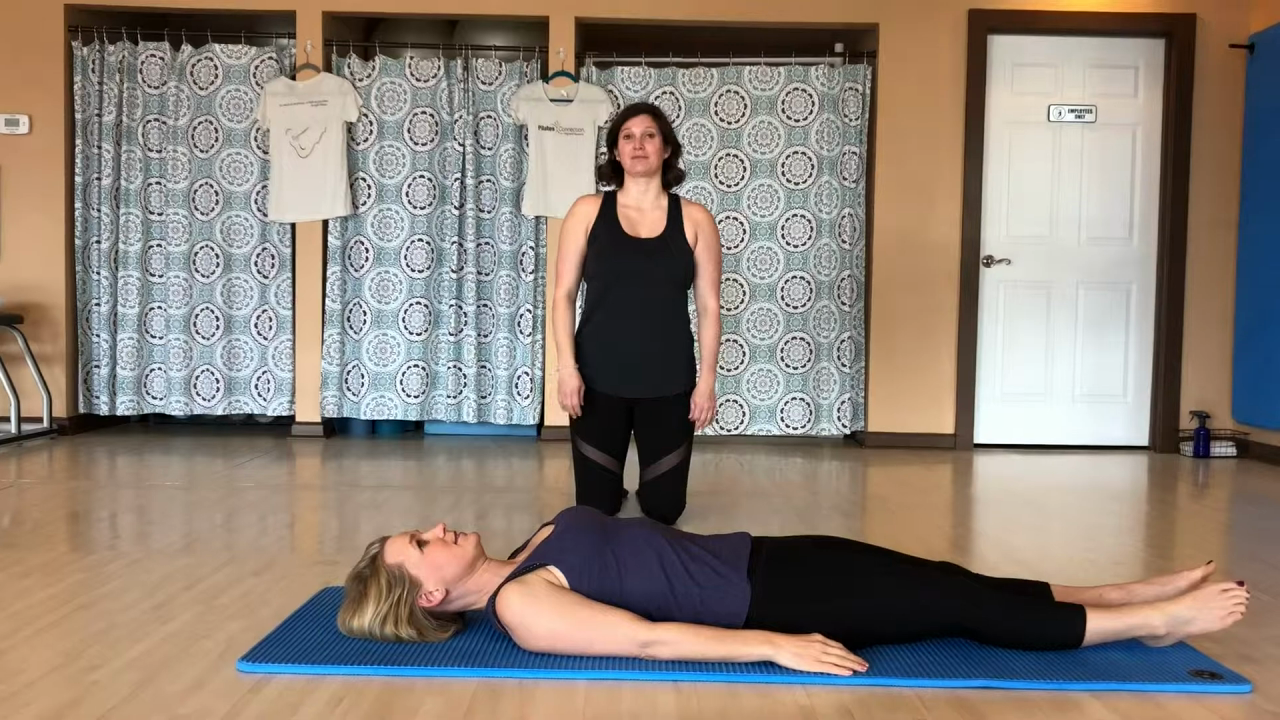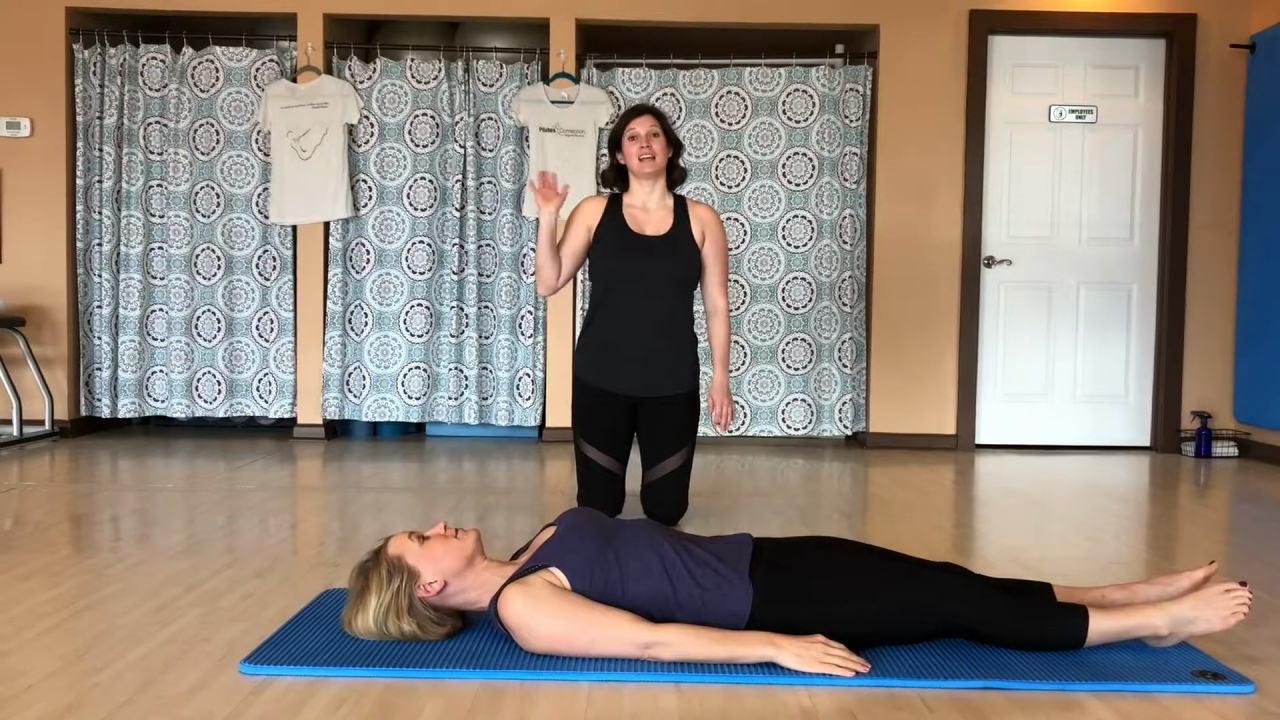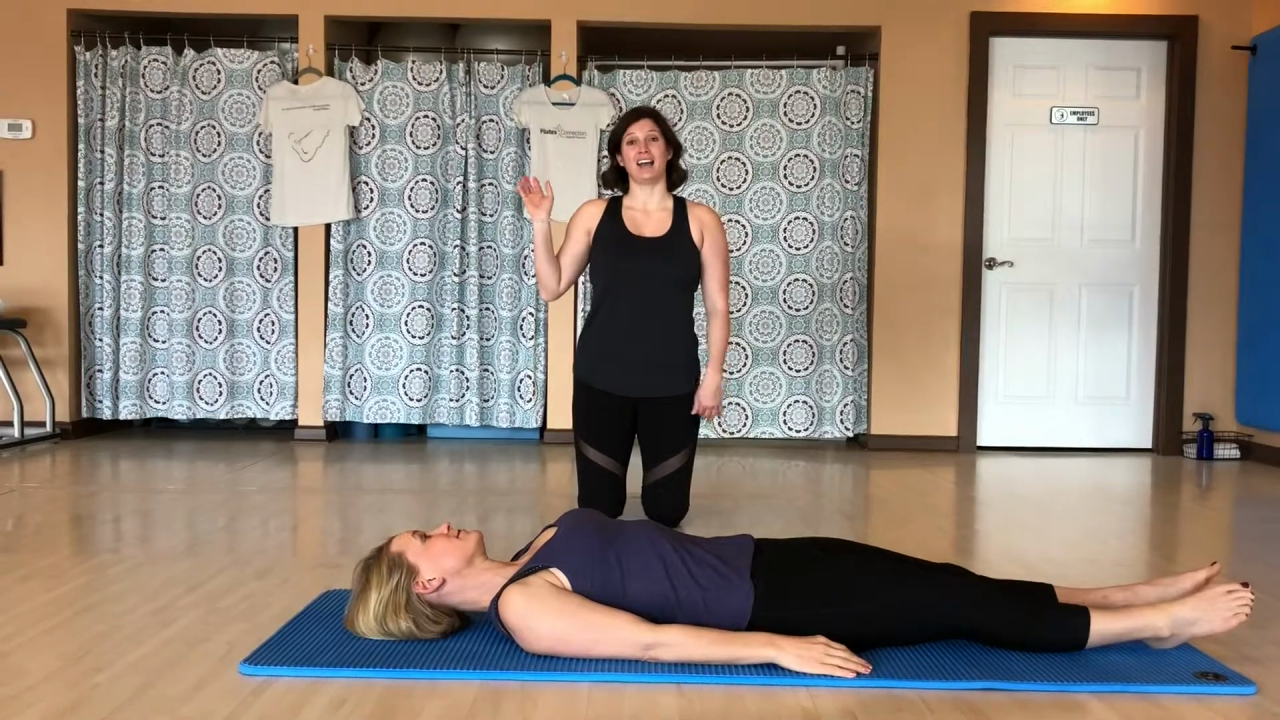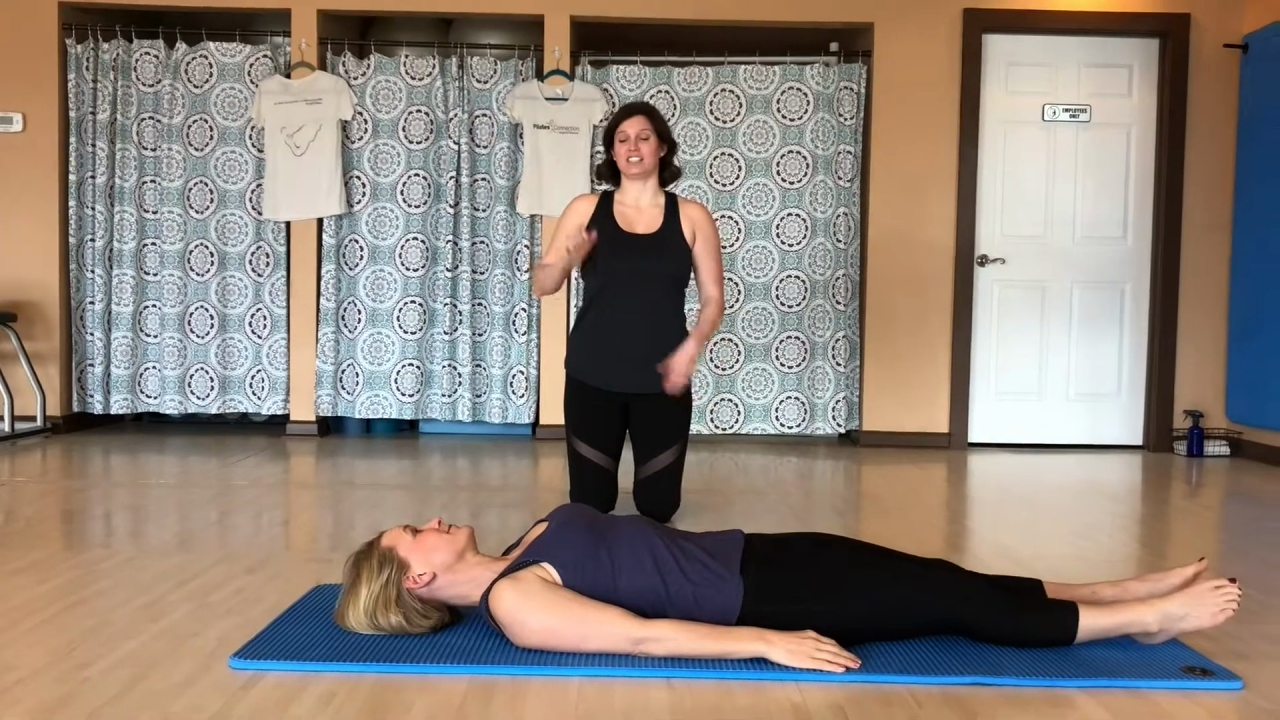
dt=0.5s
person 1, frame 1
left shoulder: (524, 562)
right shoulder: (522, 611)
right elbow: (649, 638)
right wrist: (777, 645)
left hip: (758, 559)
right hip: (756, 601)
left knee: (950, 581)
right knee: (961, 608)
left ankle: (1142, 594)
right ankle: (1160, 620)
person 1, frame 2
left shoulder: (527, 561)
right shoulder: (522, 610)
right elbow: (651, 640)
right wrist: (777, 648)
left hip: (759, 558)
right hip: (759, 602)
left knee: (952, 582)
right knee: (964, 608)
left ankle: (1146, 594)
right ankle: (1159, 620)
person 1, frame 3
left shoulder: (529, 563)
right shoulder: (524, 612)
right elbow: (650, 640)
right wrist: (778, 649)
left hip: (761, 559)
right hip: (759, 601)
left knee: (952, 583)
right knee: (967, 611)
left ankle: (1147, 595)
right ankle: (1159, 622)
person 1, frame 4
left shoulder: (518, 560)
right shoulder: (515, 606)
right elbow: (643, 635)
right wrist: (770, 643)
left hip: (750, 555)
right hip: (749, 599)
left knee: (943, 580)
right knee: (956, 607)
left ankle: (1136, 592)
right ankle: (1151, 619)
person 2, frame 1
left shoulder: (694, 218)
right shoulder: (587, 211)
left elbow: (708, 304)
right elbow: (564, 293)
left wrist: (707, 378)
right wrist: (566, 365)
left hip: (668, 383)
right hip: (599, 380)
left knee: (664, 509)
right knee: (595, 507)
left ankle: (648, 518)
right ankle: (616, 494)
person 2, frame 2
left shoulder: (700, 218)
right shoulder: (594, 211)
left elbow: (716, 304)
right elbow: (547, 284)
left wrist: (719, 377)
right wrist: (548, 219)
left hip: (672, 382)
right hip: (600, 379)
left knee: (666, 510)
right knee: (597, 507)
left ankle: (655, 525)
person 2, frame 3
left shoulder: (701, 219)
right shoulder: (594, 214)
left elbow: (717, 305)
right elbow: (551, 288)
left wrist: (713, 373)
right wrist: (541, 223)
left hip: (673, 384)
right hip: (601, 380)
left knee: (666, 511)
right knee: (598, 508)
person 2, frame 4
left shoulder: (692, 216)
right shoulder: (585, 209)
left elbow: (712, 298)
right elbow: (543, 285)
left wrist: (693, 345)
right wrist: (566, 259)
left hip: (662, 379)
right hip: (593, 376)
left knee: (658, 506)
right knee: (590, 502)
